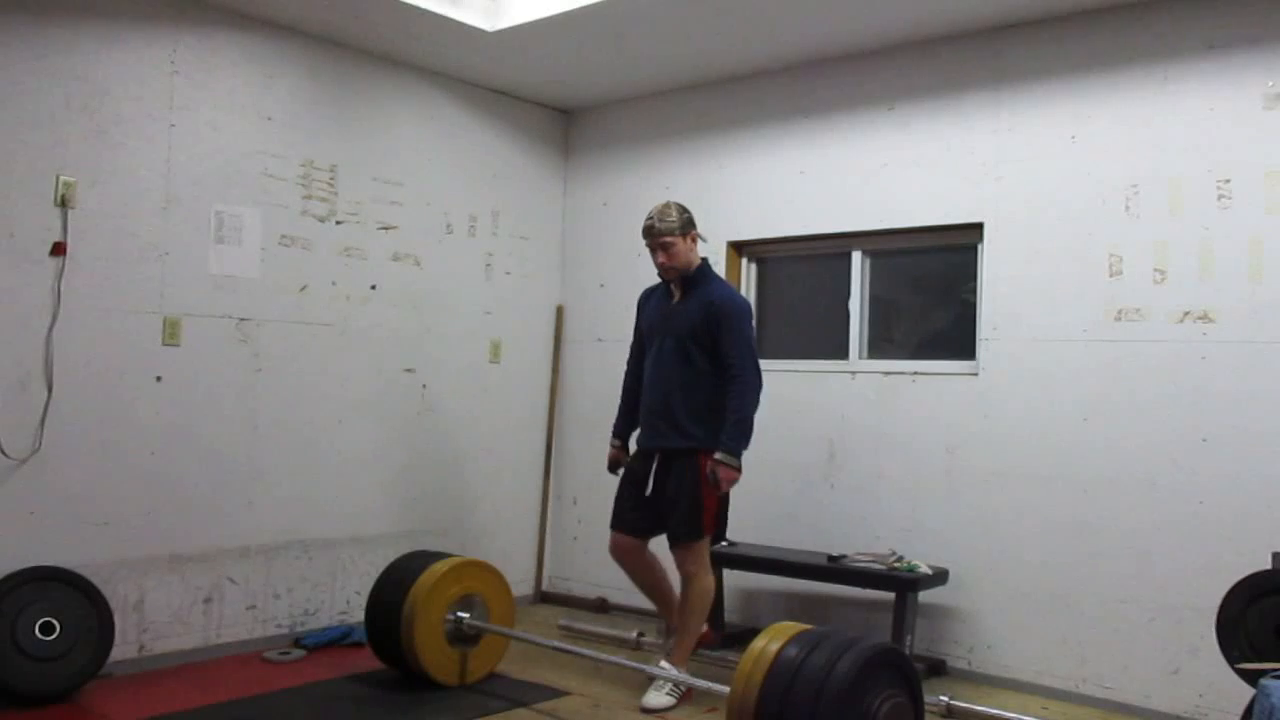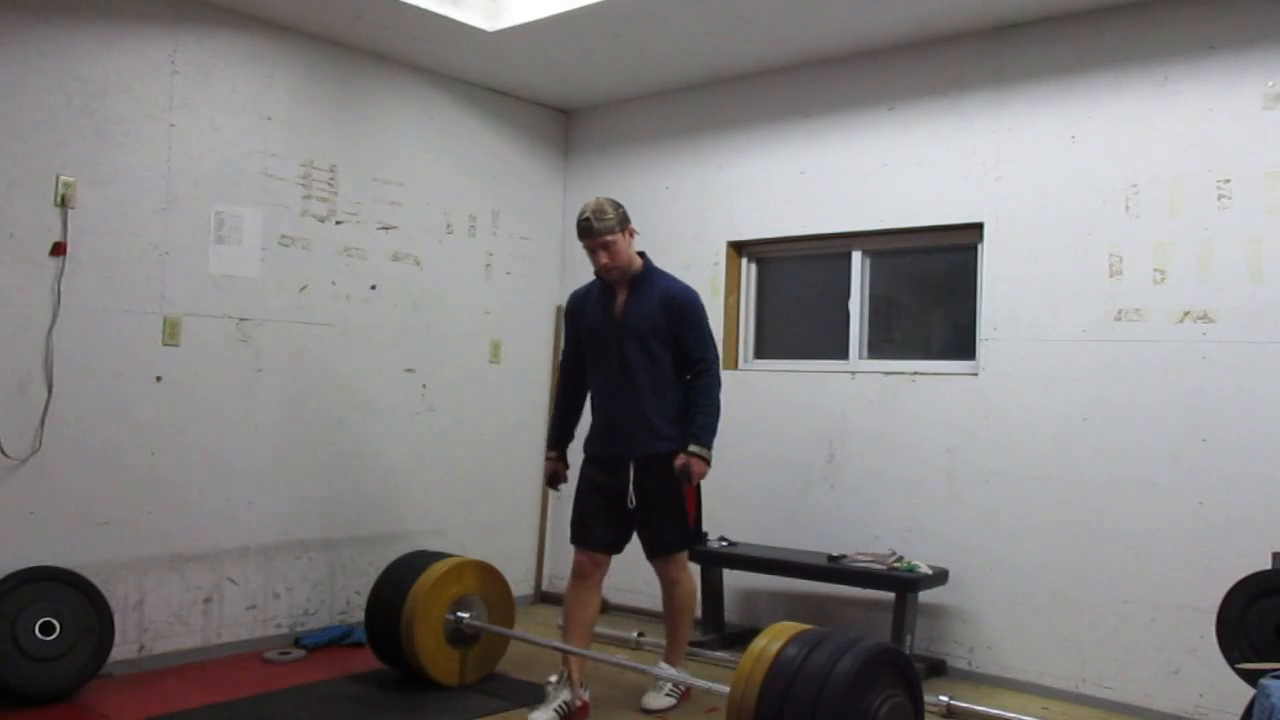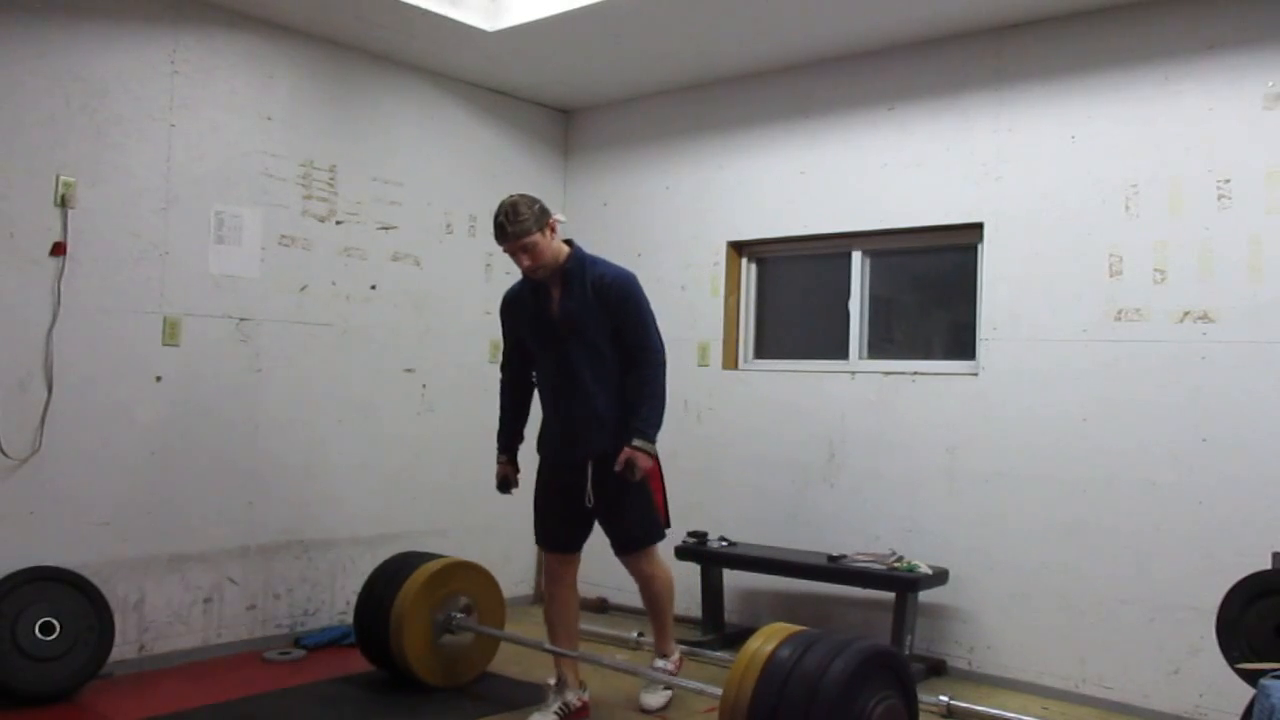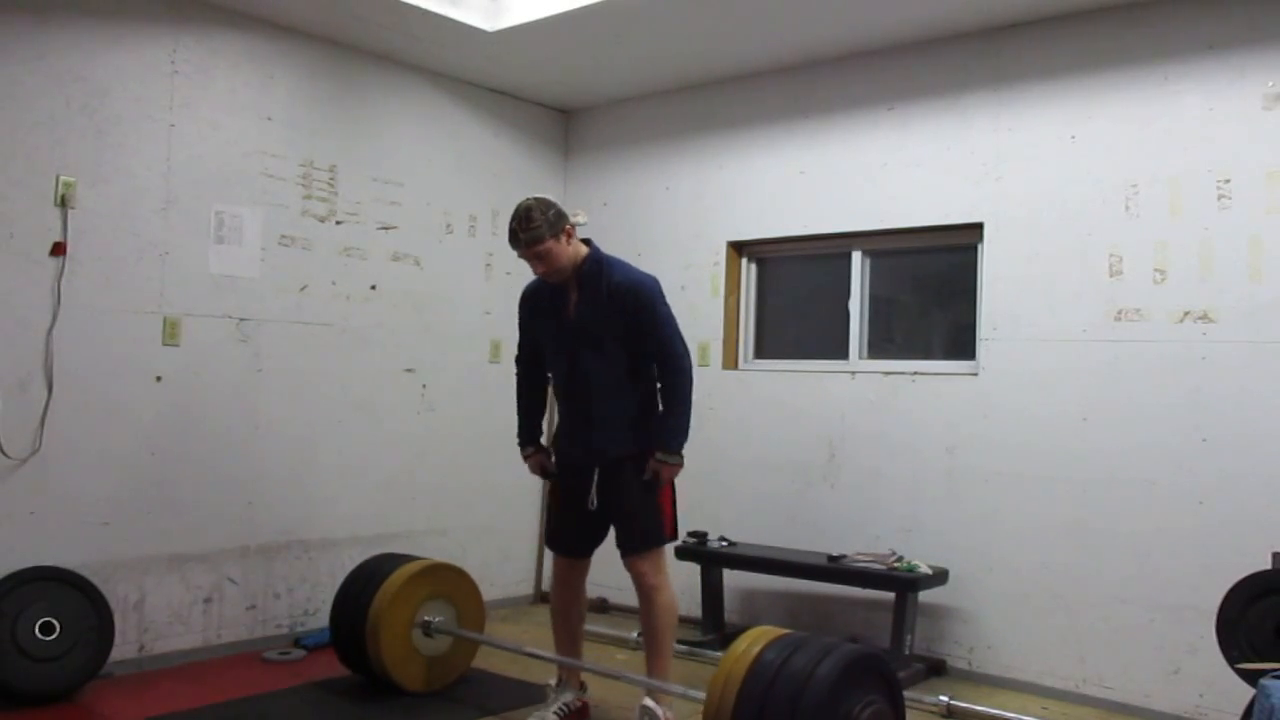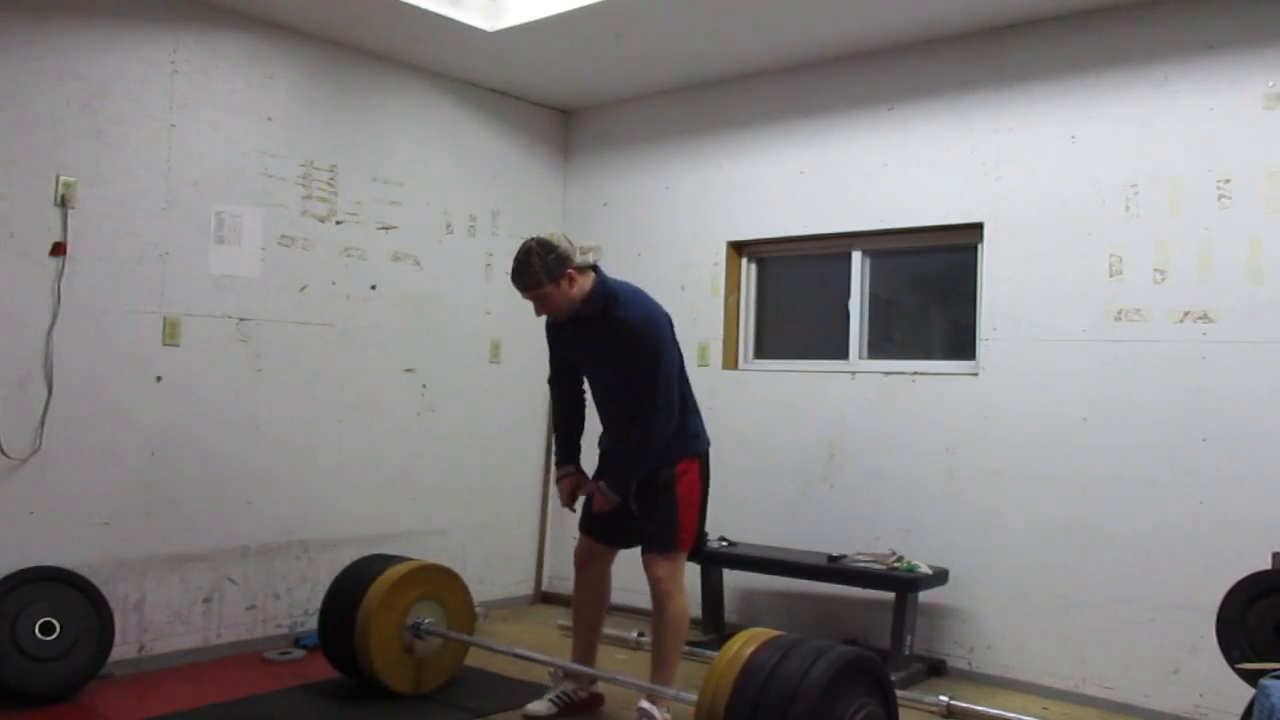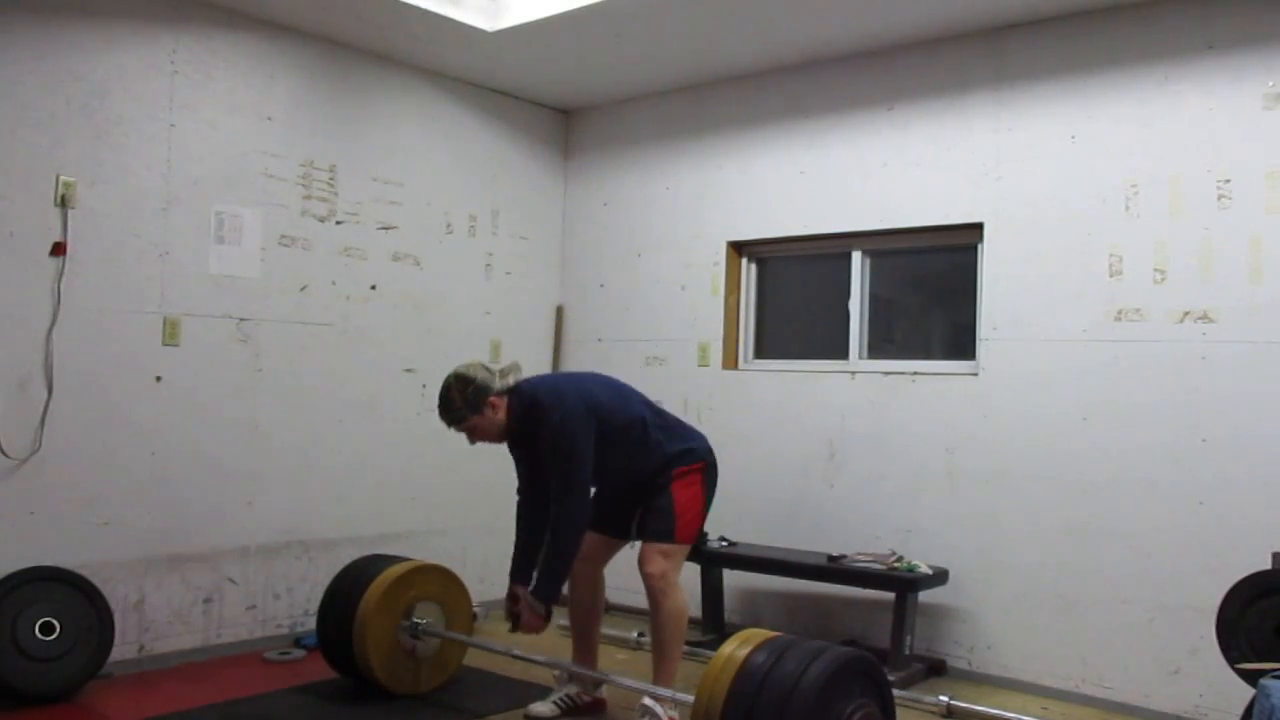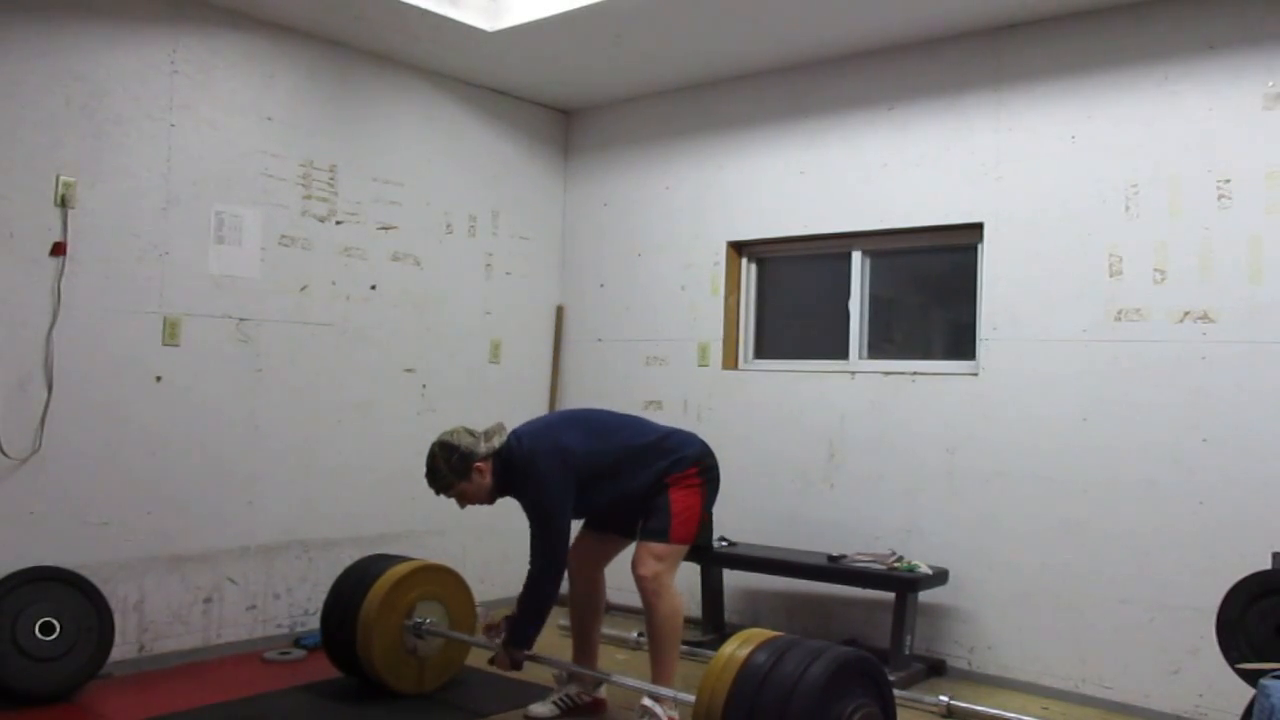
dt=0.5s
person 1, frame 1
left shoulder: (724, 302)
right shoulder: (650, 300)
left elbow: (744, 380)
left wrist: (730, 450)
right wrist: (620, 434)
left hip: (696, 452)
right hip: (649, 448)
left knee: (692, 558)
right knee: (624, 544)
left ankle: (676, 668)
right ankle: (687, 626)
person 1, frame 2
left shoulder: (676, 298)
right shoulder: (582, 302)
left elbow: (705, 374)
right elbow: (571, 378)
left wrist: (699, 446)
right wrist: (556, 446)
left hip: (662, 456)
right hip: (602, 457)
left knee: (672, 565)
right knee: (586, 564)
left ankle: (674, 672)
person 1, frame 3
left shoulder: (613, 283)
right shoulder: (517, 301)
left elbow: (649, 363)
right elbow: (515, 378)
left wrist: (642, 439)
right wrist: (507, 449)
left hip: (620, 449)
right hip: (559, 452)
left knee: (642, 559)
right knee: (556, 564)
left ankle: (666, 658)
person 1, frame 4
left shoulder: (632, 287)
right shoulder: (535, 299)
left elbow: (676, 368)
right elbow: (531, 371)
left wrist: (670, 447)
right wrist: (529, 438)
left hip: (634, 455)
right hip: (573, 455)
left knee: (647, 570)
right knee: (566, 568)
person 1, frame 5
left shoulder: (637, 317)
right shoulder: (563, 322)
left elbow: (660, 412)
right elbow: (566, 393)
left wrist: (616, 484)
right wrist: (567, 463)
left hip: (674, 453)
right hip: (624, 450)
left knee: (663, 571)
right knee: (590, 556)
person 1, frame 6
left shoulder: (559, 410)
right shoulder: (522, 419)
left elbow: (571, 505)
right elbow: (535, 500)
left wrist: (542, 597)
right wrist: (520, 579)
left hip: (680, 464)
left knee: (656, 569)
right knee: (583, 560)
right ankle: (584, 686)
person 1, frame 7
left shoulder: (539, 467)
right shoulder: (515, 461)
left elbow: (550, 563)
right elbow: (547, 554)
left wrist: (515, 644)
right wrist: (518, 618)
left hip: (682, 470)
right hip: (637, 479)
left knee: (650, 572)
right knee: (582, 561)
right ankle: (585, 686)
